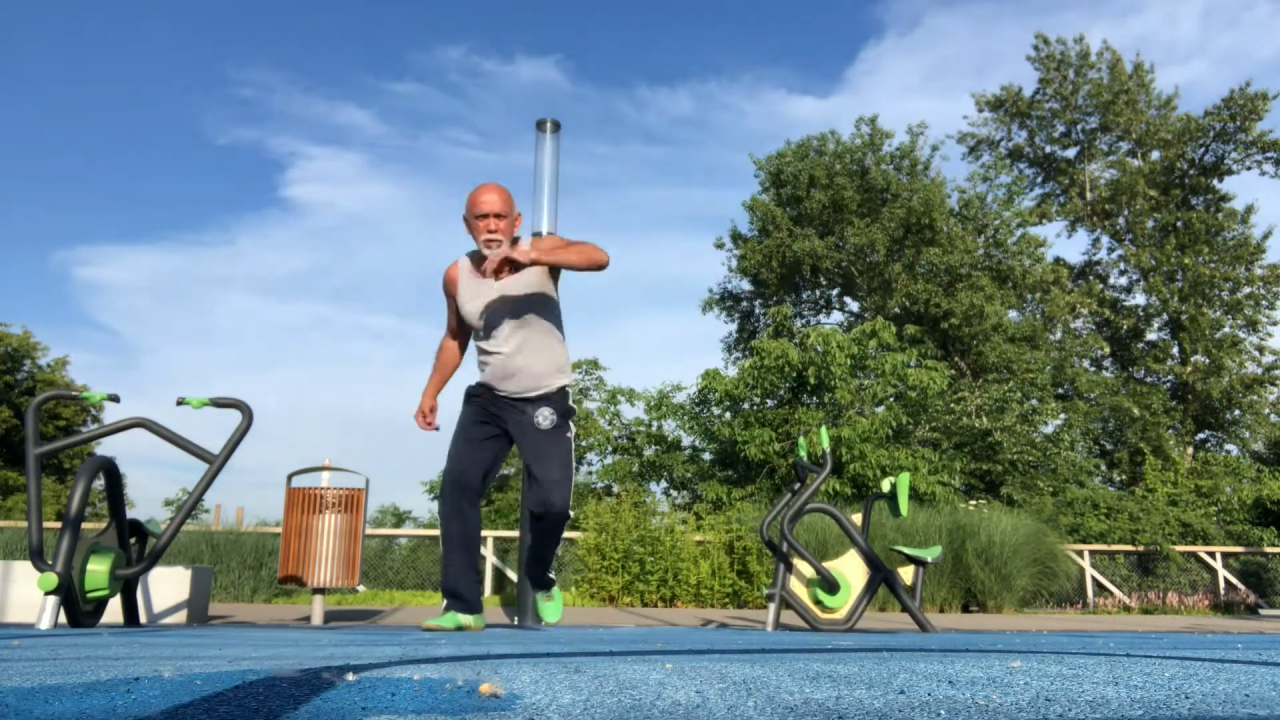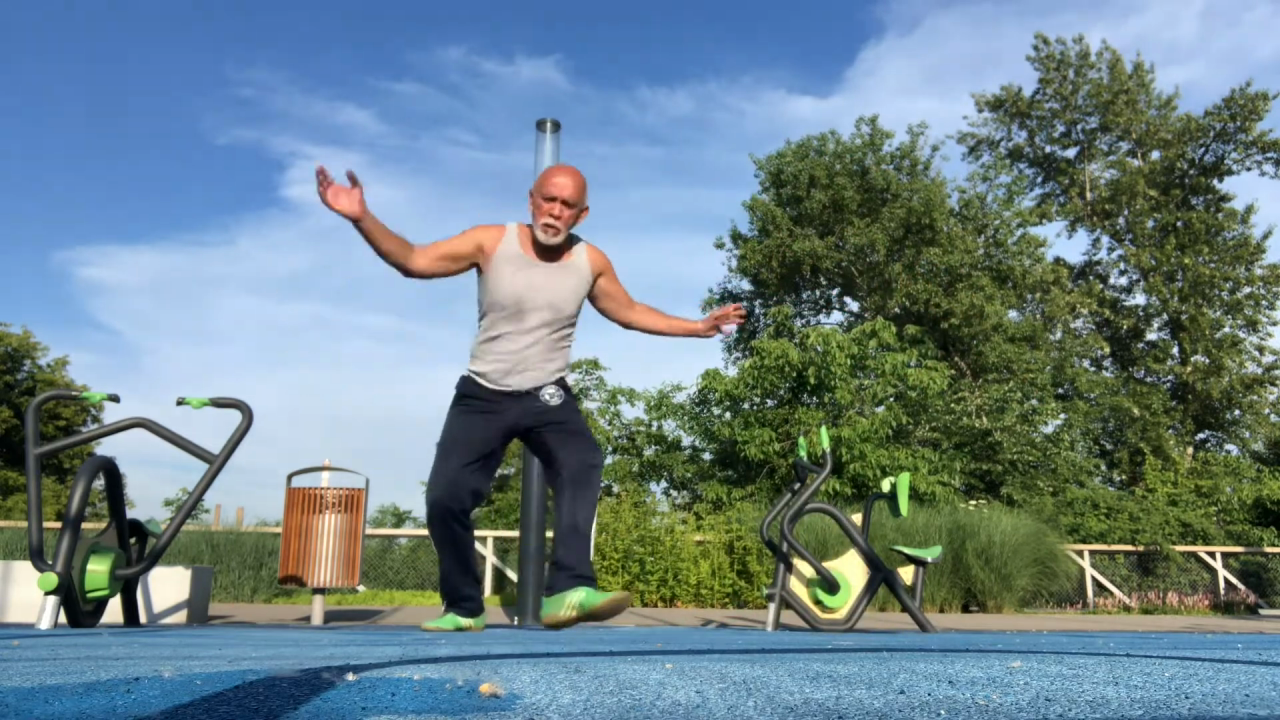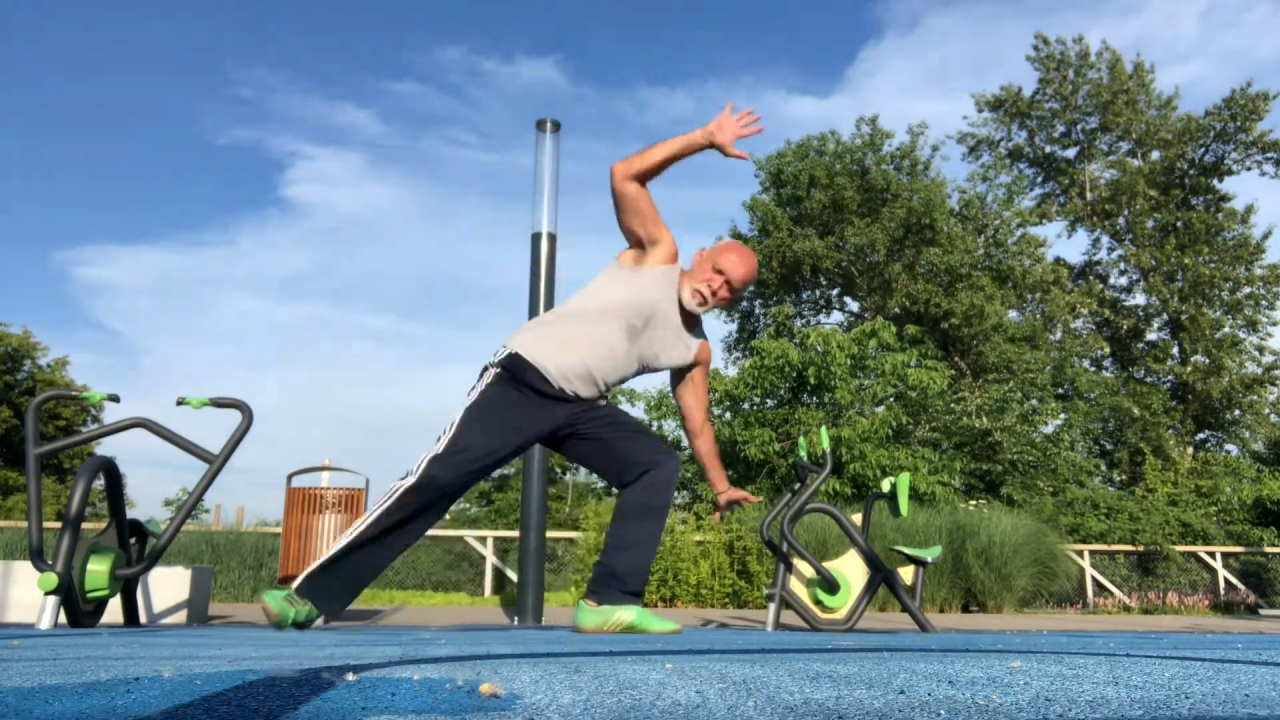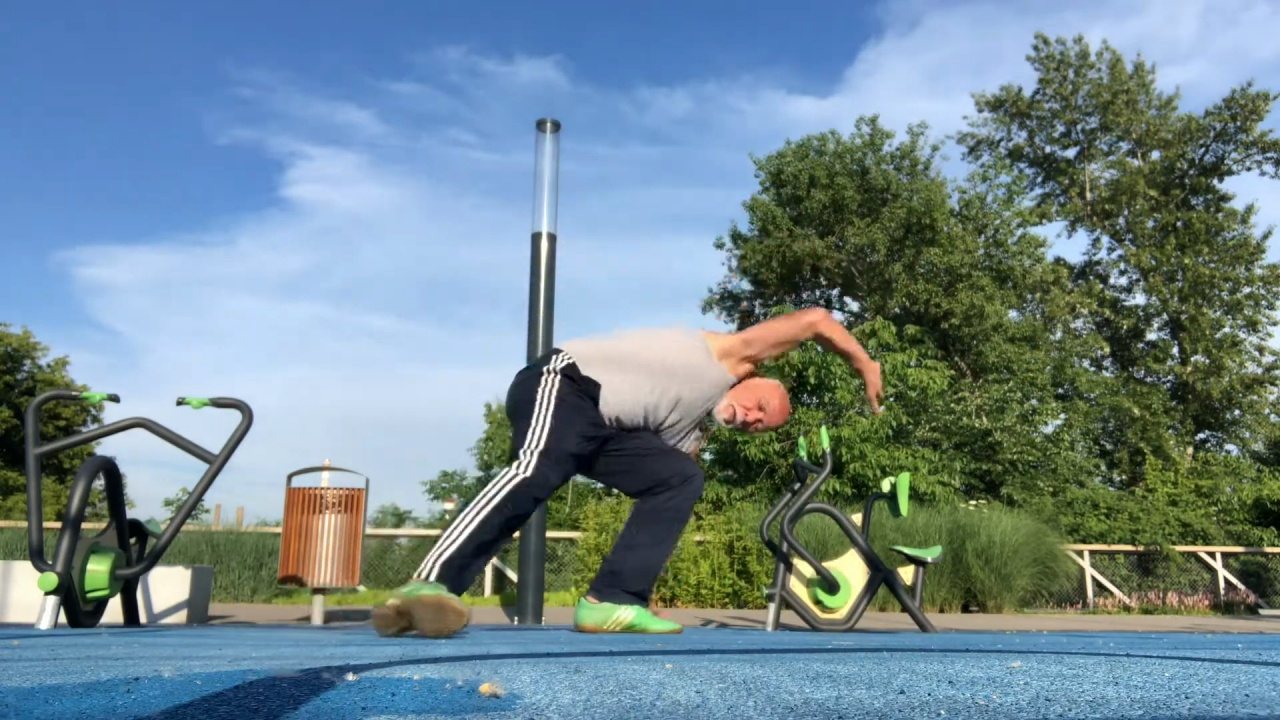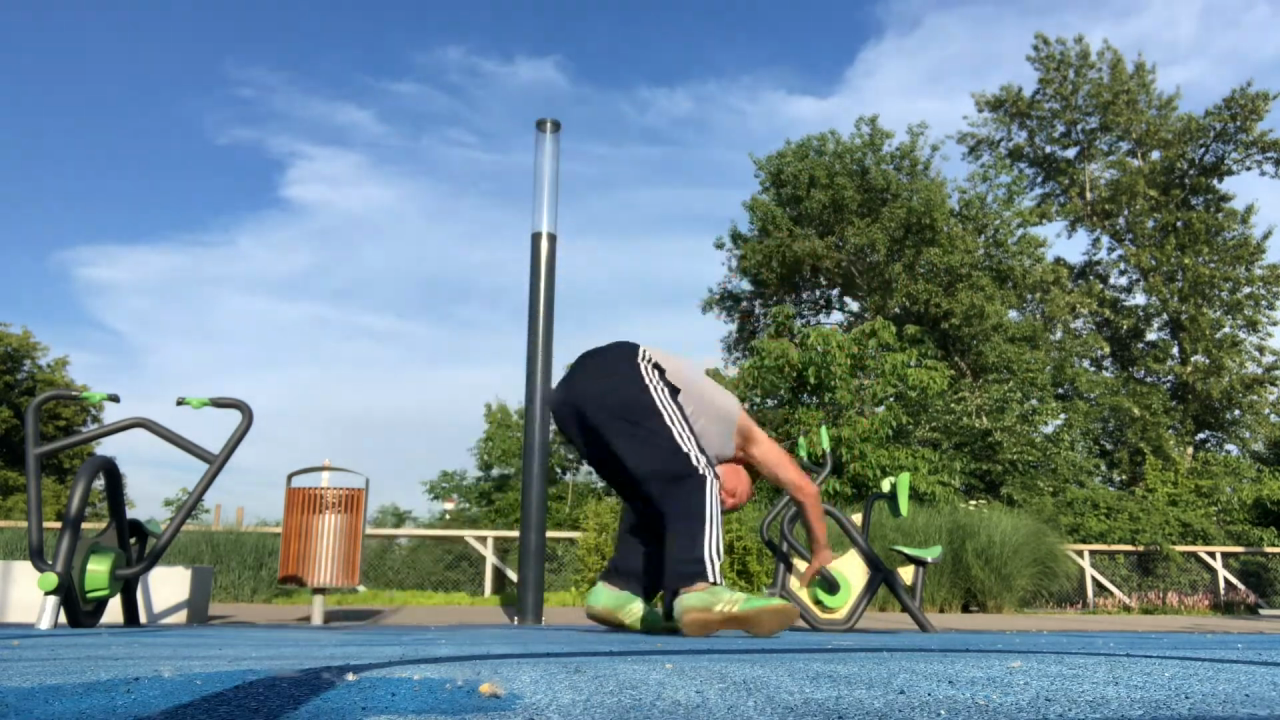
dt=0.4s
person 1, frame 1
left shoulder: (541, 253)
right shoulder: (457, 275)
left elbow: (598, 257)
left wrist: (523, 256)
right wrist: (431, 393)
left hip: (545, 400)
right hip: (488, 400)
left knee: (551, 503)
right knee: (458, 486)
left ankle: (540, 581)
right ankle: (463, 605)
person 1, frame 2
left shoulder: (591, 261)
right shoulder: (493, 242)
left elbow: (629, 311)
right elbow: (413, 261)
left wrist: (698, 327)
right wrist: (362, 218)
left hip: (546, 393)
right hip: (483, 393)
left knee: (581, 461)
right knee: (445, 499)
left ankle: (568, 593)
right ankle: (464, 607)
person 1, frame 3
left shoulder: (694, 355)
right shoulder: (656, 255)
left elbow: (696, 422)
right elbow: (624, 175)
left wrist: (719, 482)
right wrist: (706, 138)
left hip: (576, 409)
right hip: (520, 379)
left knee: (656, 468)
right knee: (436, 481)
left ankle: (609, 601)
right ankle: (313, 594)
person 1, frame 4
left shoulder: (687, 441)
right shoulder: (729, 358)
left elbow: (665, 508)
right elbow: (814, 319)
left wrist: (627, 578)
right wrist: (863, 361)
right hip: (562, 382)
left knee: (680, 479)
right knee: (535, 471)
left ankle: (611, 601)
right ankle: (426, 587)
person 1, frame 5
right shoulder: (743, 435)
right elbow: (804, 489)
right wrist: (820, 547)
left hip: (572, 390)
right hip: (628, 371)
left knee: (652, 502)
right knee: (693, 482)
left ankle: (620, 593)
right ankle: (700, 592)
